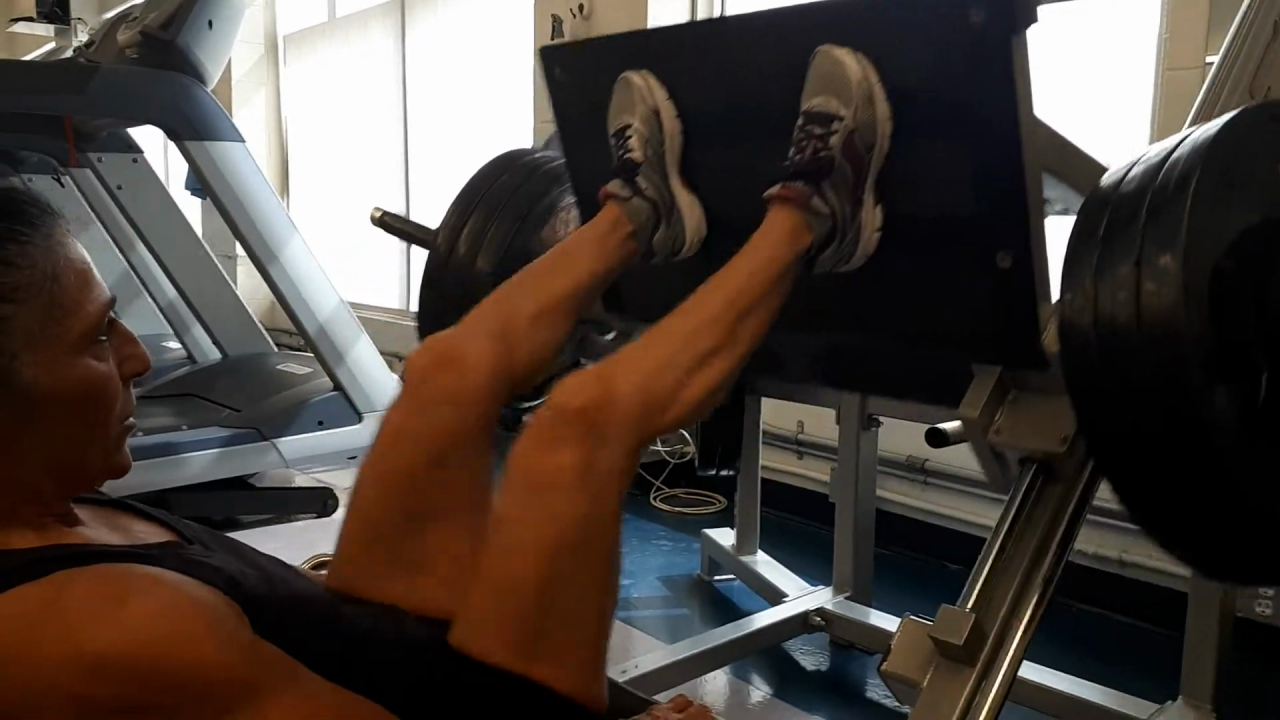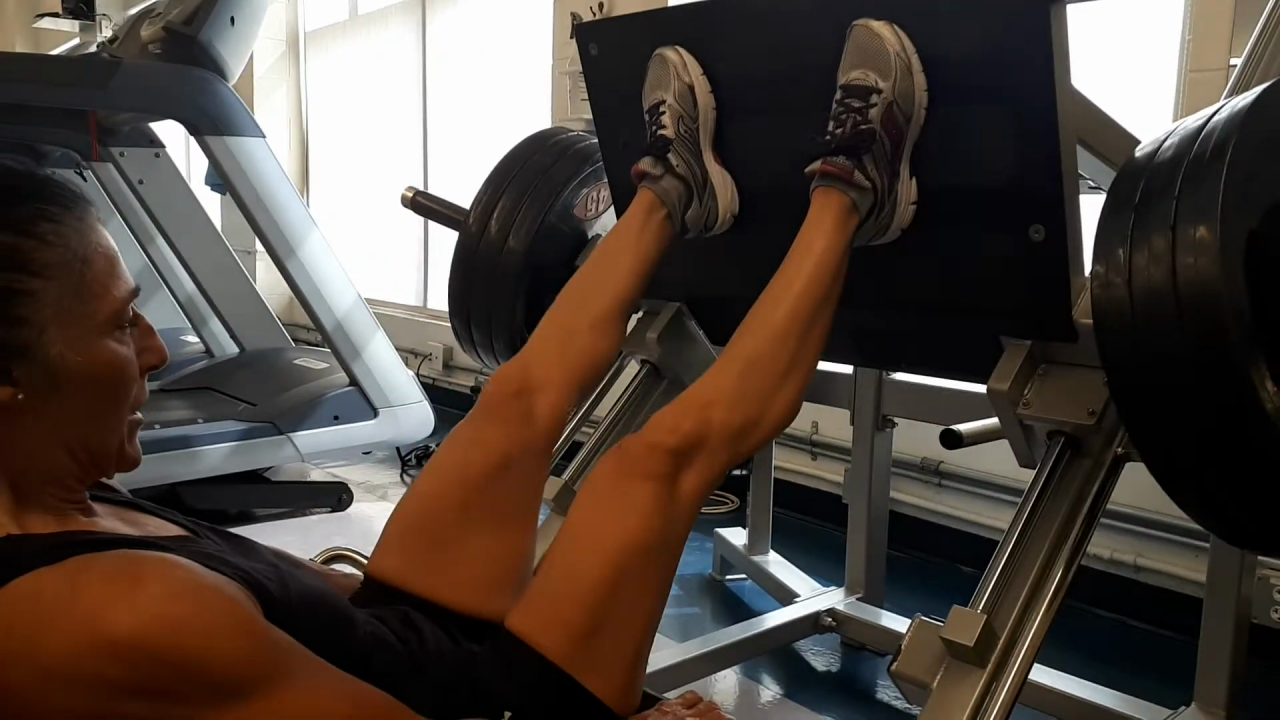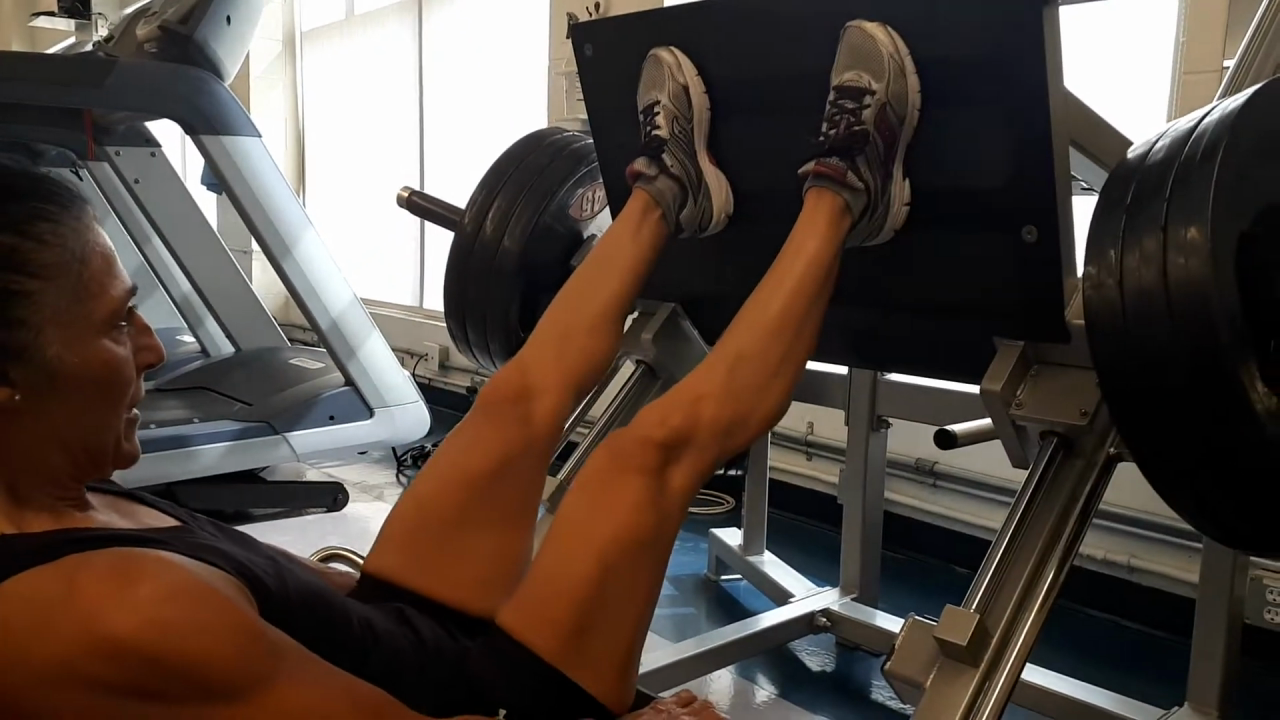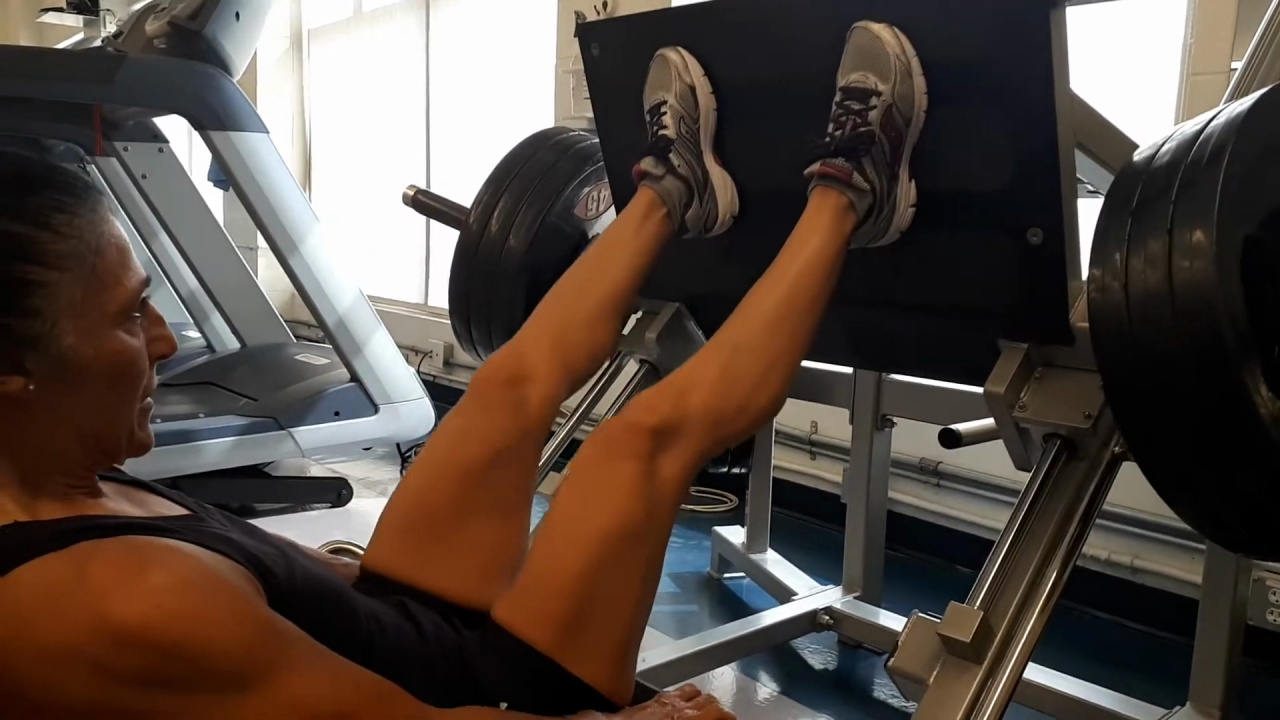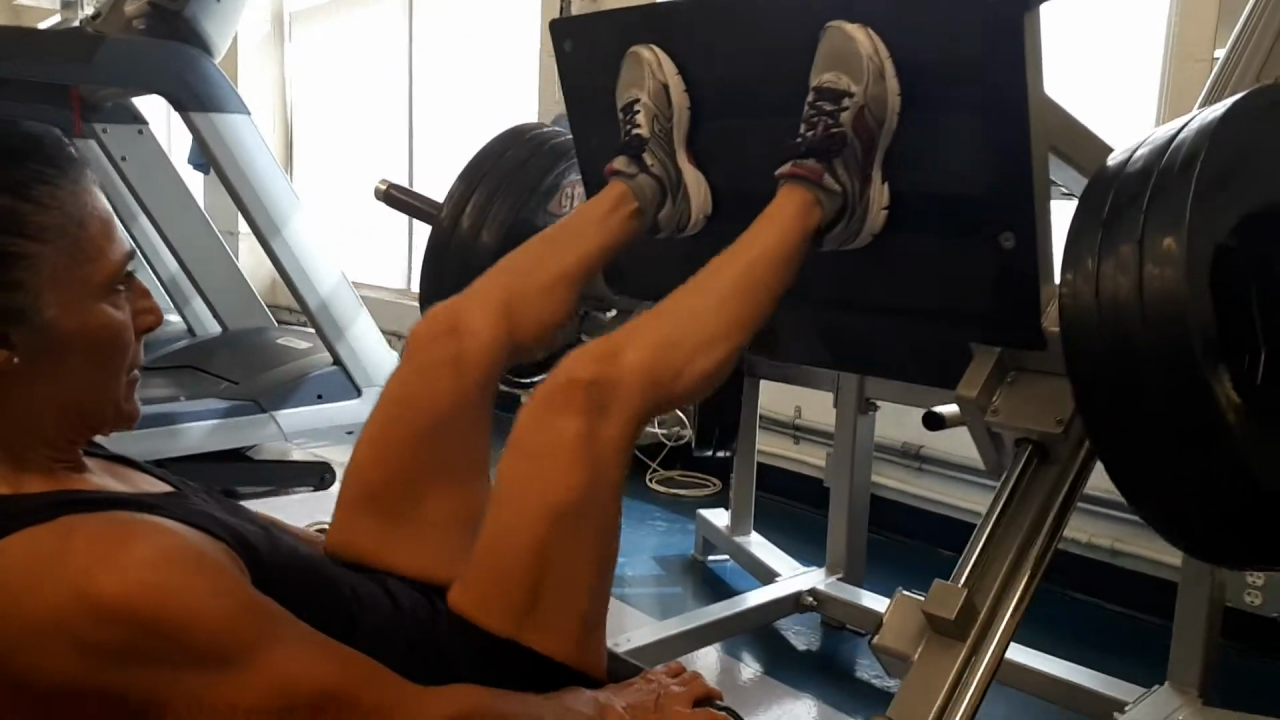
dt=0.4s
person 1, frame 1
right shoulder: (91, 630)
left hip: (372, 648)
left knee: (455, 368)
right knee: (588, 415)
left ankle: (633, 216)
right ankle: (805, 219)
person 1, frame 2
right shoulder: (105, 615)
left hip: (389, 642)
left knee: (523, 395)
right knee: (671, 448)
left ankle: (666, 193)
right ankle: (845, 196)
person 1, frame 3
right shoulder: (100, 615)
left wrist: (333, 582)
left hip: (388, 640)
left knee: (522, 398)
right knee: (659, 444)
left ankle: (660, 195)
right ankle: (838, 197)
person 1, frame 4
right shoulder: (110, 602)
left wrist: (345, 574)
left hip: (391, 633)
left knee: (517, 378)
right knee: (652, 430)
left ankle: (666, 192)
right ankle: (843, 198)
person 1, frame 5
right shoulder: (93, 578)
left hip: (367, 627)
left knee: (454, 334)
right knee: (594, 389)
left ankle: (638, 188)
right ankle: (814, 196)
